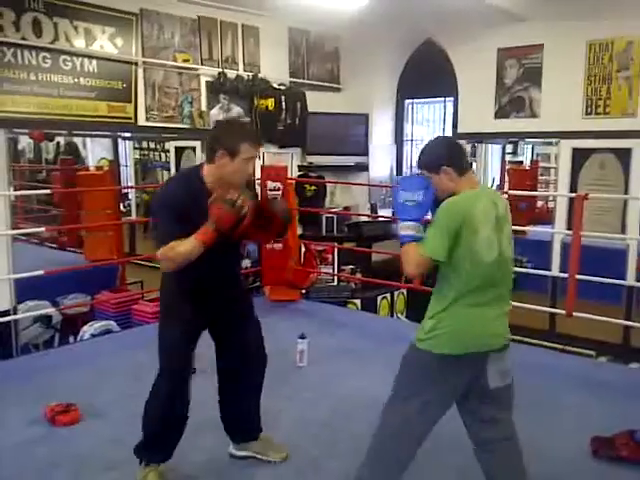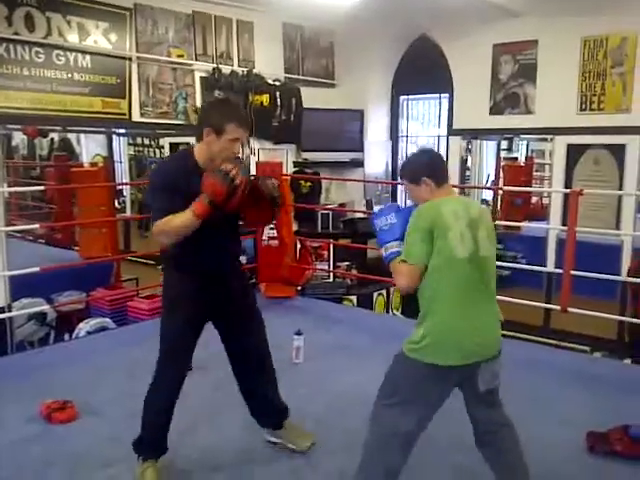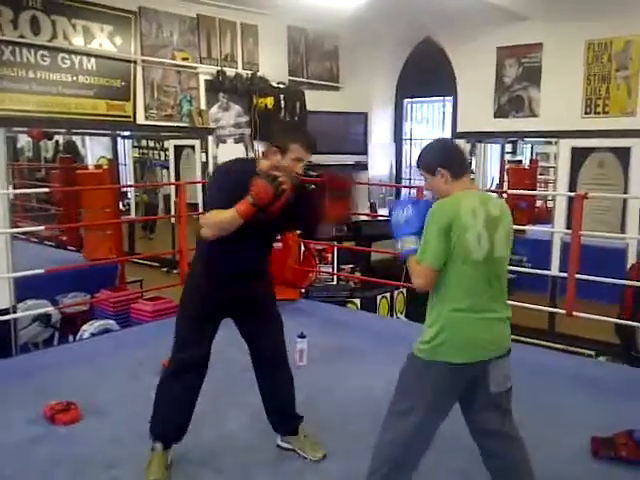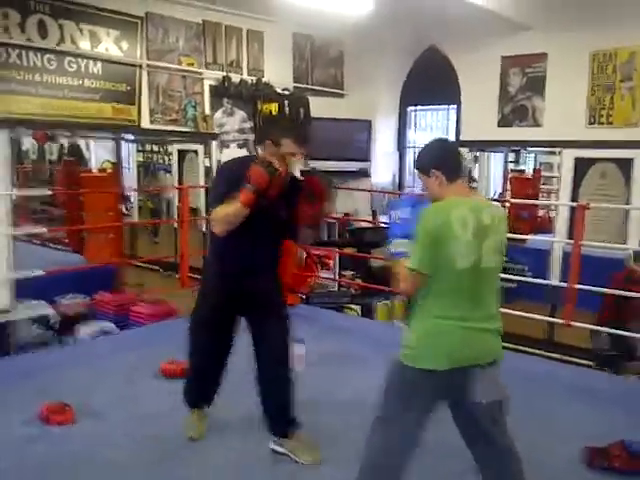
dt=0.3s
person 1, frame 1
left shoulder: (240, 188)
right shoulder: (175, 192)
left elbow: (248, 233)
right elbow: (167, 259)
left wrist: (270, 223)
right wrist: (211, 230)
left hip: (229, 287)
right hip: (185, 294)
left knee: (248, 360)
right knee: (174, 378)
left ankle: (245, 437)
person 1, frame 2
left shoulder: (233, 171)
right shoulder: (169, 172)
left elbow: (245, 217)
right elbow: (164, 235)
left wrist: (264, 203)
right wrist: (205, 201)
left hip: (229, 276)
right hip: (185, 282)
left knee: (254, 353)
right knee: (170, 369)
left ankle: (276, 423)
person 1, frame 3
left shoulder: (292, 190)
right shoulder: (230, 174)
left elbow: (316, 227)
right elbow: (209, 228)
right wrist: (253, 202)
left hip: (253, 283)
right hip: (209, 281)
left knee: (273, 356)
right knee: (187, 360)
left ankle: (289, 430)
right ankle: (162, 444)
person 1, frame 4
left shoulder: (292, 185)
right shoulder: (231, 172)
right elbow: (219, 224)
right wrist: (252, 190)
left hip: (264, 279)
right hip: (222, 276)
left knee: (275, 354)
right knee: (207, 348)
left ankle: (283, 432)
right ankle: (197, 405)
person 2, frame 1
left shoulder: (454, 207)
right shoulder: (497, 201)
left elbow: (414, 268)
left wrist: (408, 220)
right wrist: (432, 219)
left hip: (446, 336)
right hip: (491, 335)
left knee: (401, 418)
right knee: (495, 425)
person 2, frame 2
left shoulder: (426, 216)
right shoulder: (479, 213)
left elbow: (405, 281)
left wrist: (391, 243)
left hip: (437, 343)
right hip: (485, 340)
left knee: (389, 418)
right knee: (492, 420)
person 2, frame 3
left shoulder: (443, 210)
right shoulder: (500, 209)
left elbow: (422, 280)
left wrist: (408, 238)
left hip: (447, 341)
right hip: (493, 340)
left knee: (402, 427)
right knee: (499, 429)
person 2, frame 4
left shoulder: (434, 216)
right shoulder: (495, 213)
left elbow: (408, 284)
left hip: (431, 348)
right hip: (480, 345)
left knee: (389, 434)
right knee: (493, 439)
